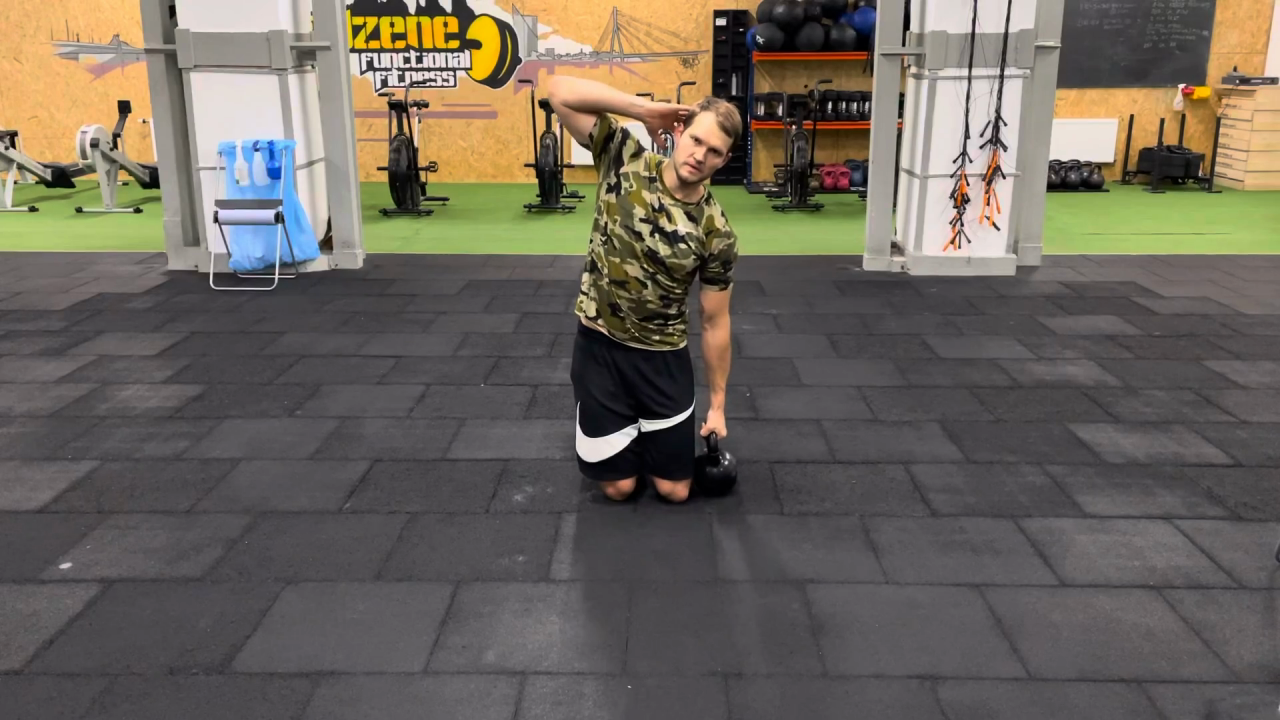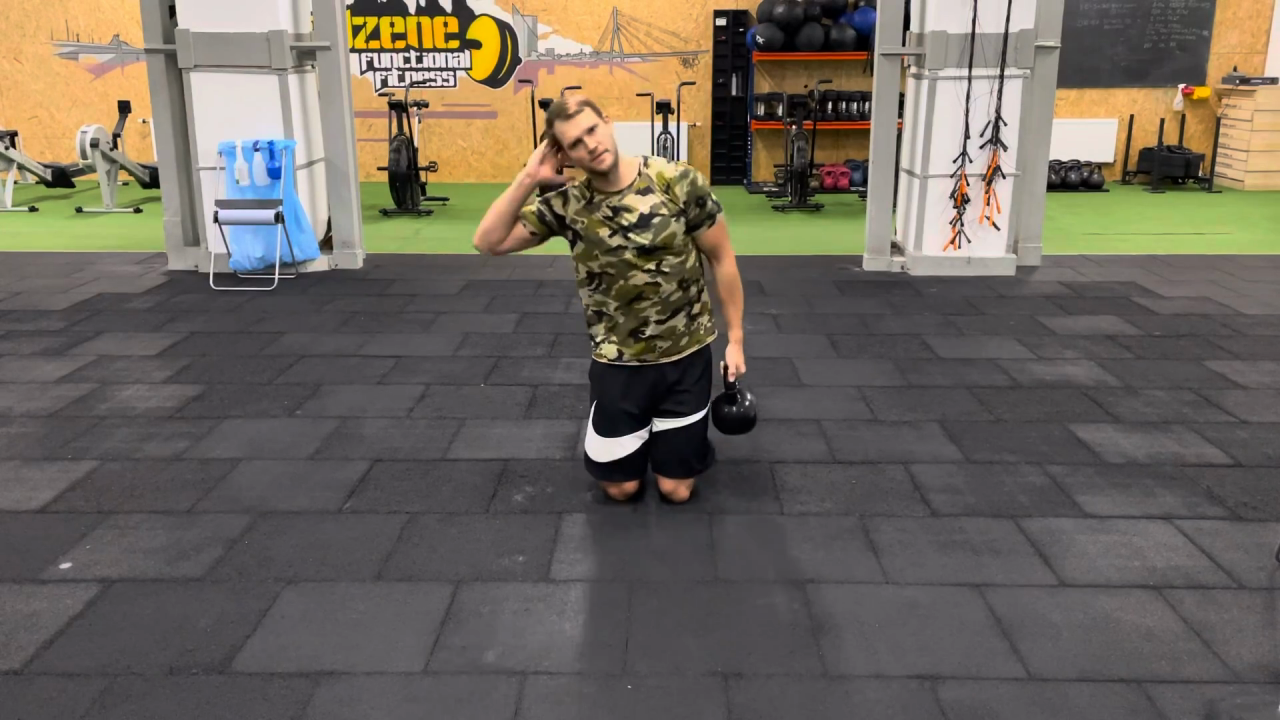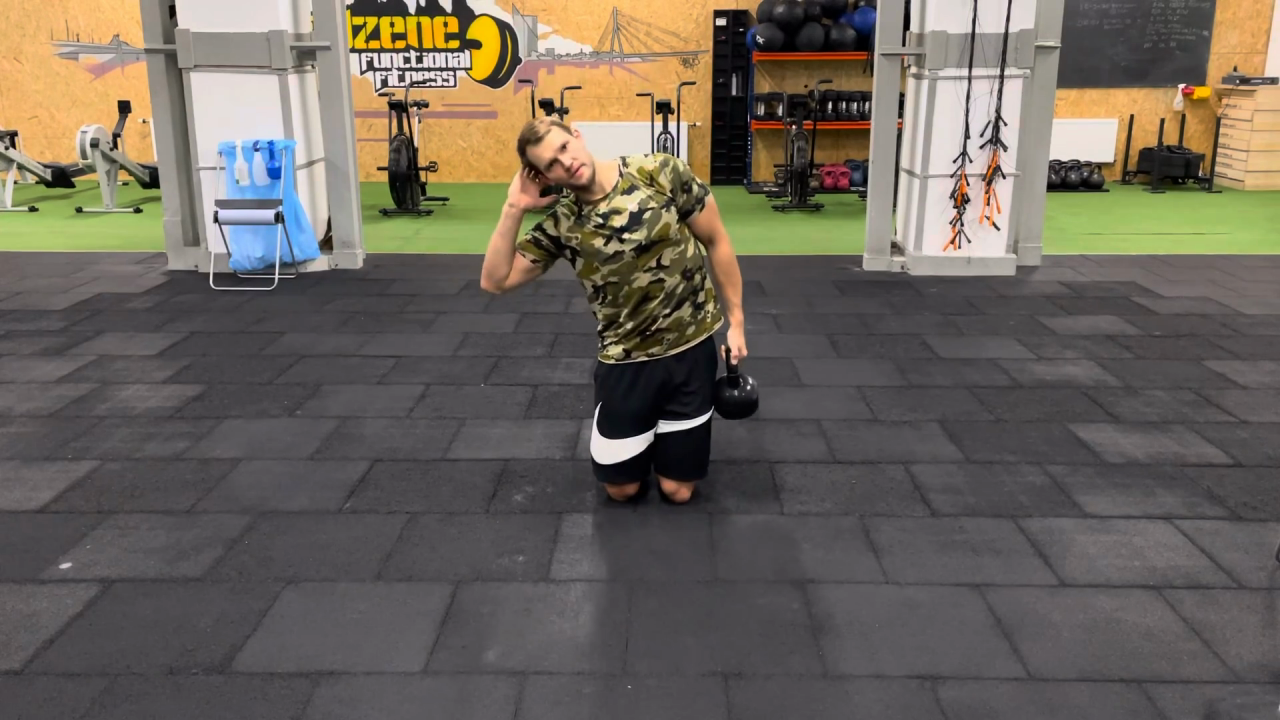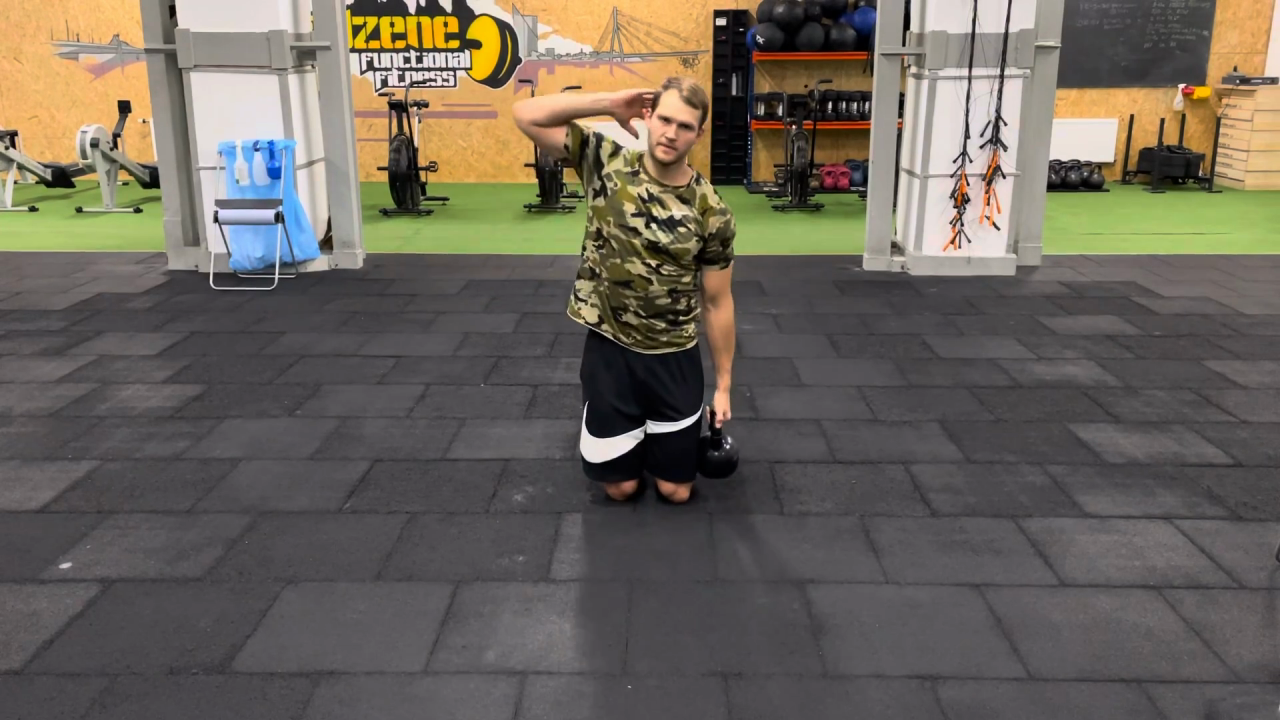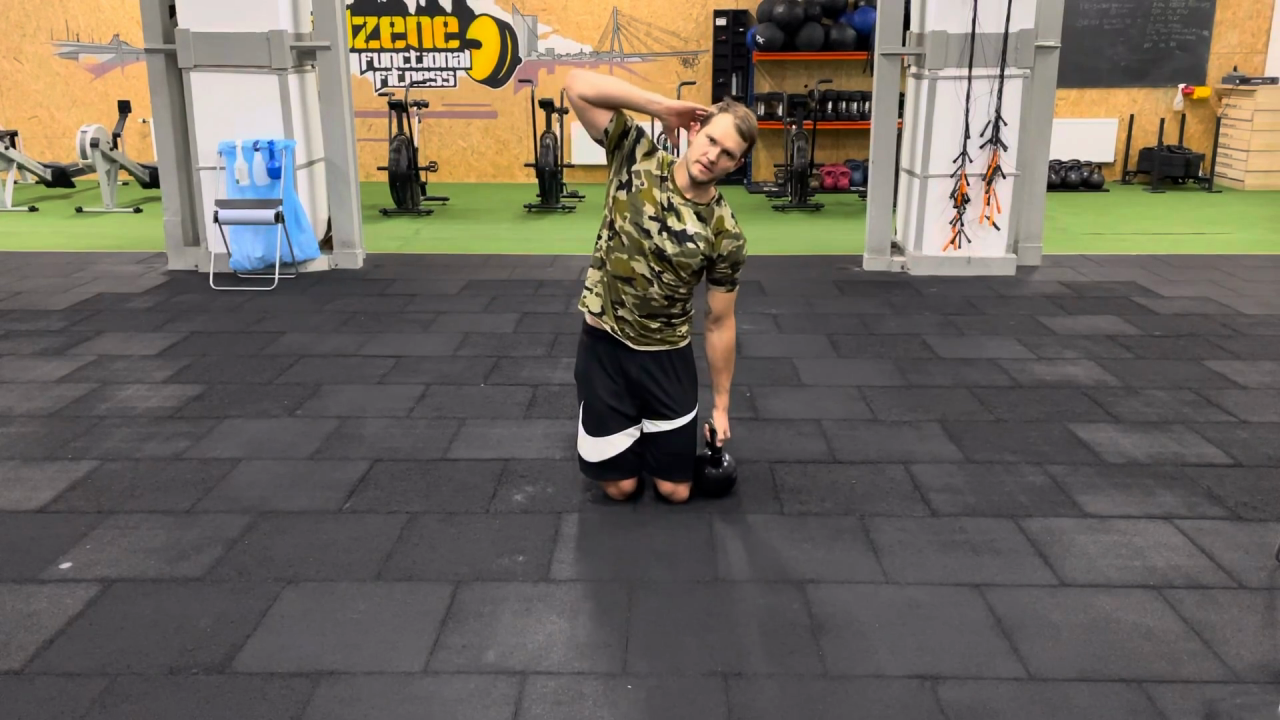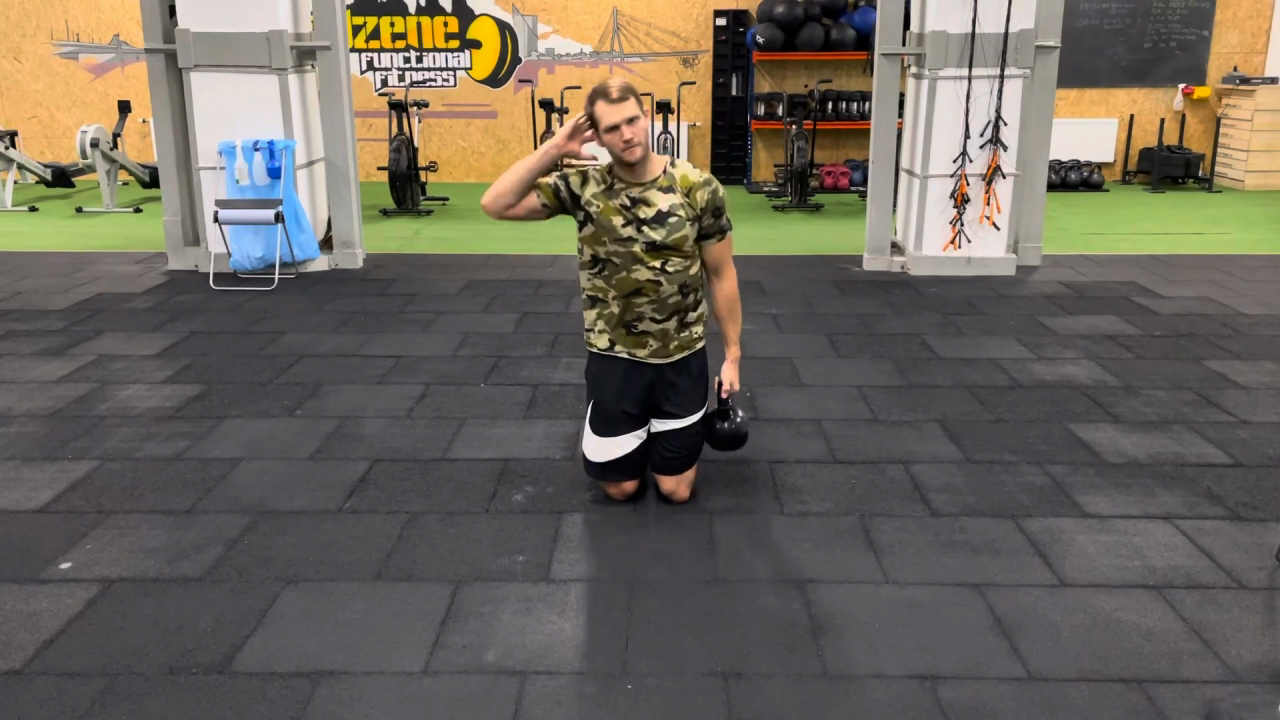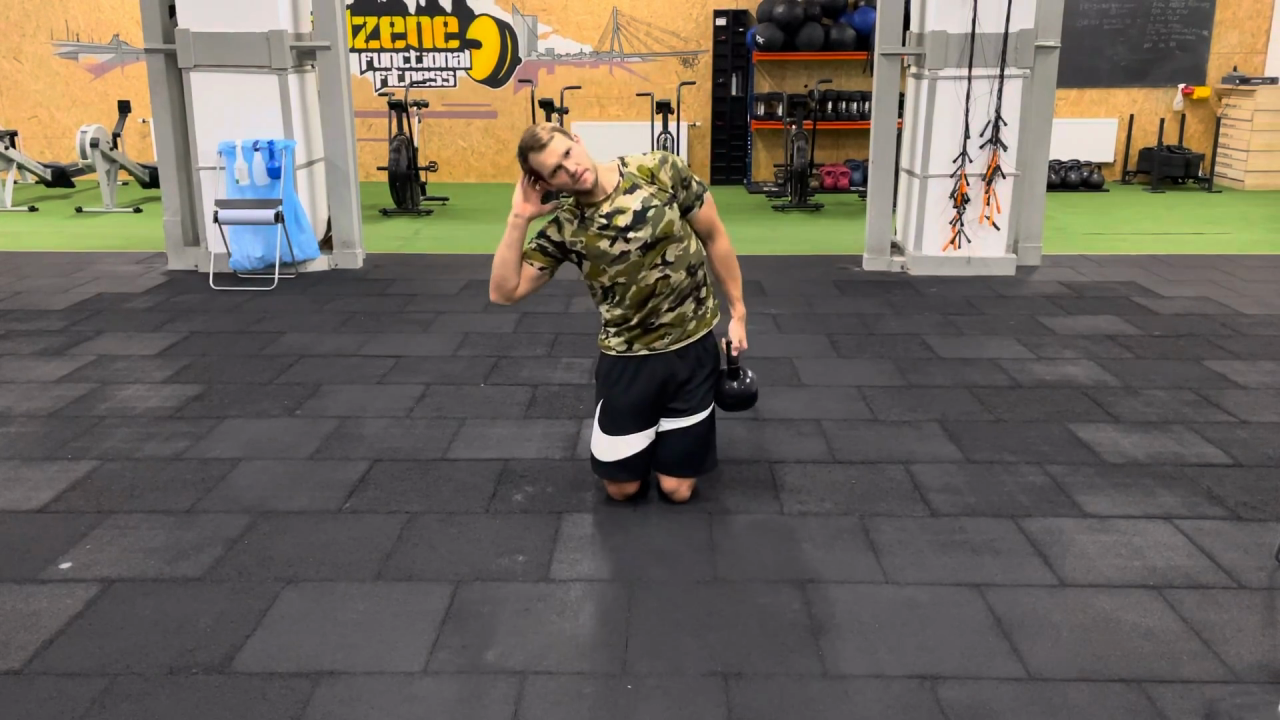
dt=0.7s
person 1, frame 1
left shoulder: (716, 234)
right shoulder: (625, 160)
left elbow: (715, 322)
right elbow: (558, 91)
left wrist: (718, 404)
right wrist: (645, 110)
left hip: (661, 354)
right hip: (599, 344)
left knee: (674, 490)
right knee: (618, 487)
left ankle: (647, 433)
right ankle: (623, 431)
person 1, frame 2
left shoulder: (679, 182)
right shoulder: (567, 204)
left elbow: (722, 260)
right elbow: (486, 243)
left wrist: (735, 338)
right wrist: (529, 178)
left hip: (686, 356)
right hip: (618, 362)
left knee: (676, 489)
right knee: (620, 488)
left ankle: (666, 435)
right ankle: (639, 432)
person 1, frame 3
left shoulder: (663, 175)
right shoulder: (560, 225)
left elbow: (717, 243)
right elbow: (495, 280)
left wrist: (735, 320)
right wrist: (515, 207)
left hip: (691, 349)
right hip: (625, 359)
left knee: (677, 490)
right knee: (621, 489)
left ankle: (666, 441)
right ankle: (639, 440)
person 1, frame 4
left shoulder: (712, 212)
right shoulder: (605, 161)
left elbow: (717, 302)
right elbow: (525, 115)
left wrist: (723, 385)
right wrist: (610, 104)
left hip: (673, 355)
right hip: (609, 347)
left knee: (676, 490)
right knee: (620, 487)
left ankle: (662, 434)
right ankle: (632, 432)
person 1, frame 5
left shoulder: (725, 235)
right shoulder: (636, 158)
left elbow: (720, 323)
right elbow: (576, 85)
left wrist: (721, 404)
right wrist: (662, 107)
left hip: (666, 353)
right hip: (604, 343)
left knee: (675, 490)
right knee: (619, 487)
left ankle: (652, 431)
right ankle: (623, 428)
person 1, frame 6
left shoulder: (700, 189)
right shoulder: (583, 185)
left elbow: (722, 275)
right elbow: (493, 206)
left wrist: (732, 354)
right wrist: (555, 148)
left hip: (681, 359)
right hip: (614, 358)
left knee: (676, 489)
right knee: (620, 487)
left ankle: (661, 433)
right ankle: (632, 430)
person 1, frame 7
left shoulder: (662, 171)
right shoulder: (563, 227)
left elbow: (714, 237)
right elbow: (503, 291)
left wrist: (737, 311)
right wrist: (520, 217)
left hip: (693, 347)
right hip: (626, 357)
left knee: (676, 489)
right knee: (620, 487)
left ankle: (663, 433)
right ankle: (644, 430)
